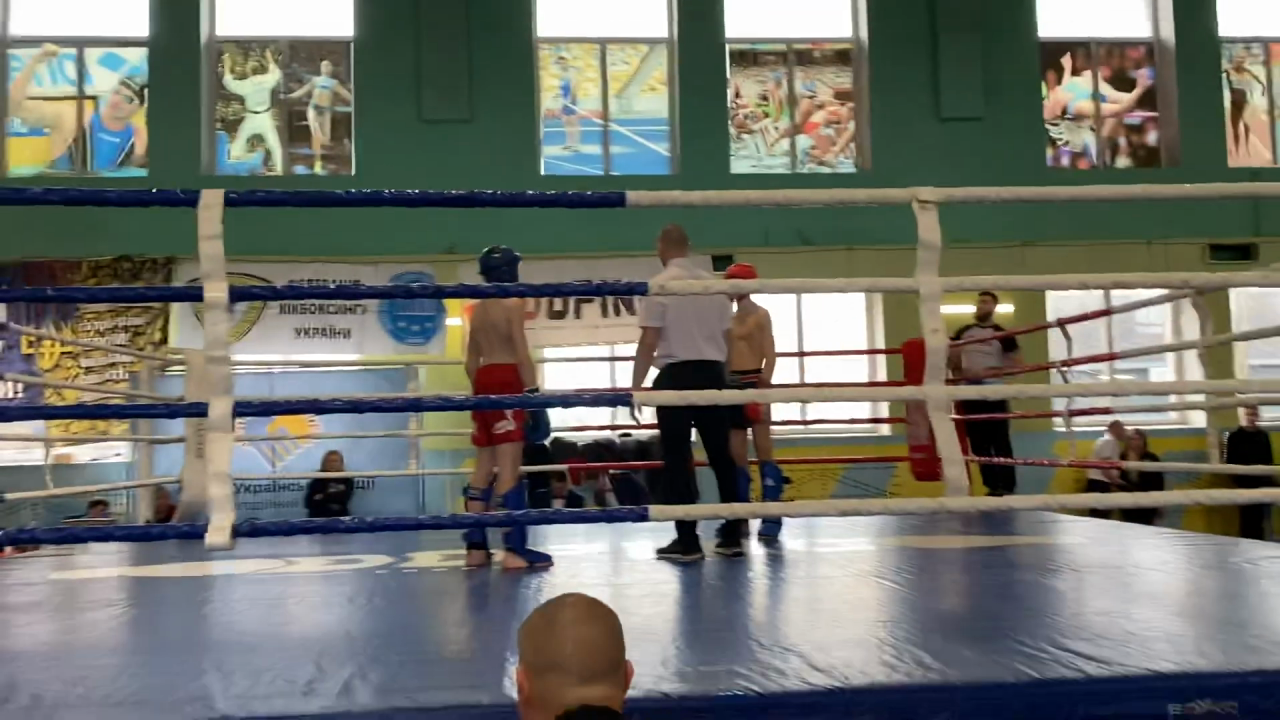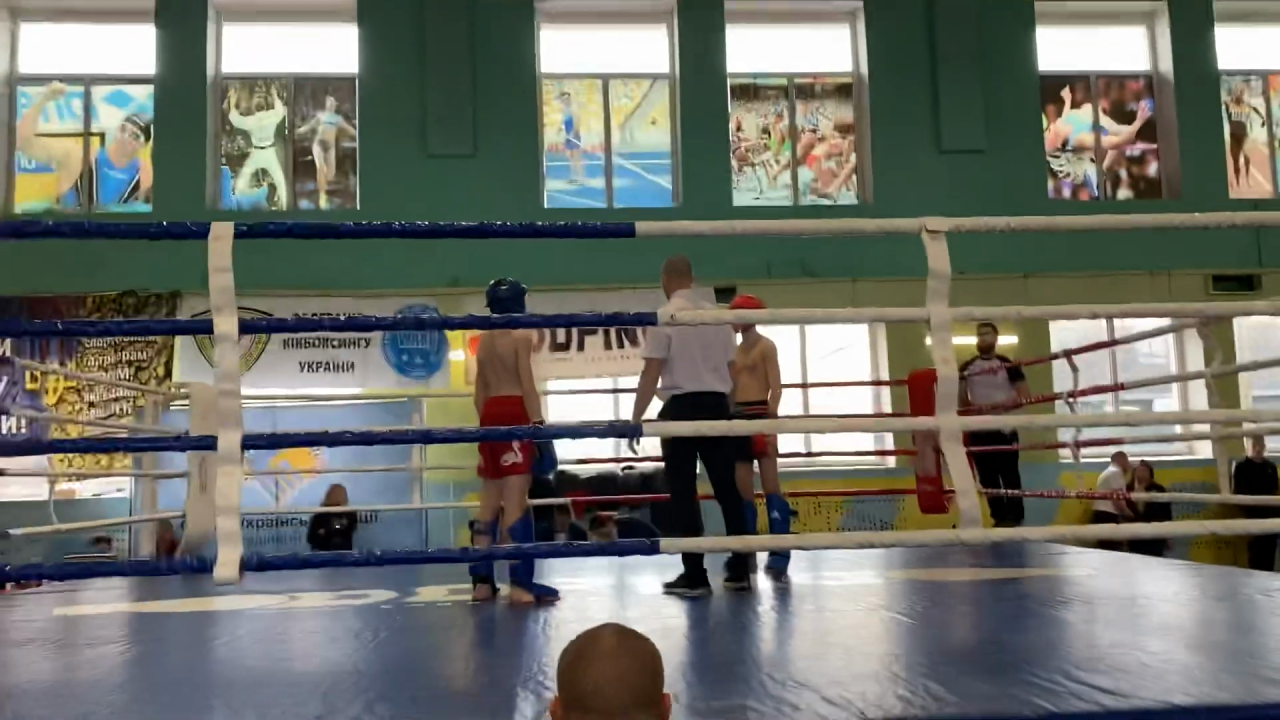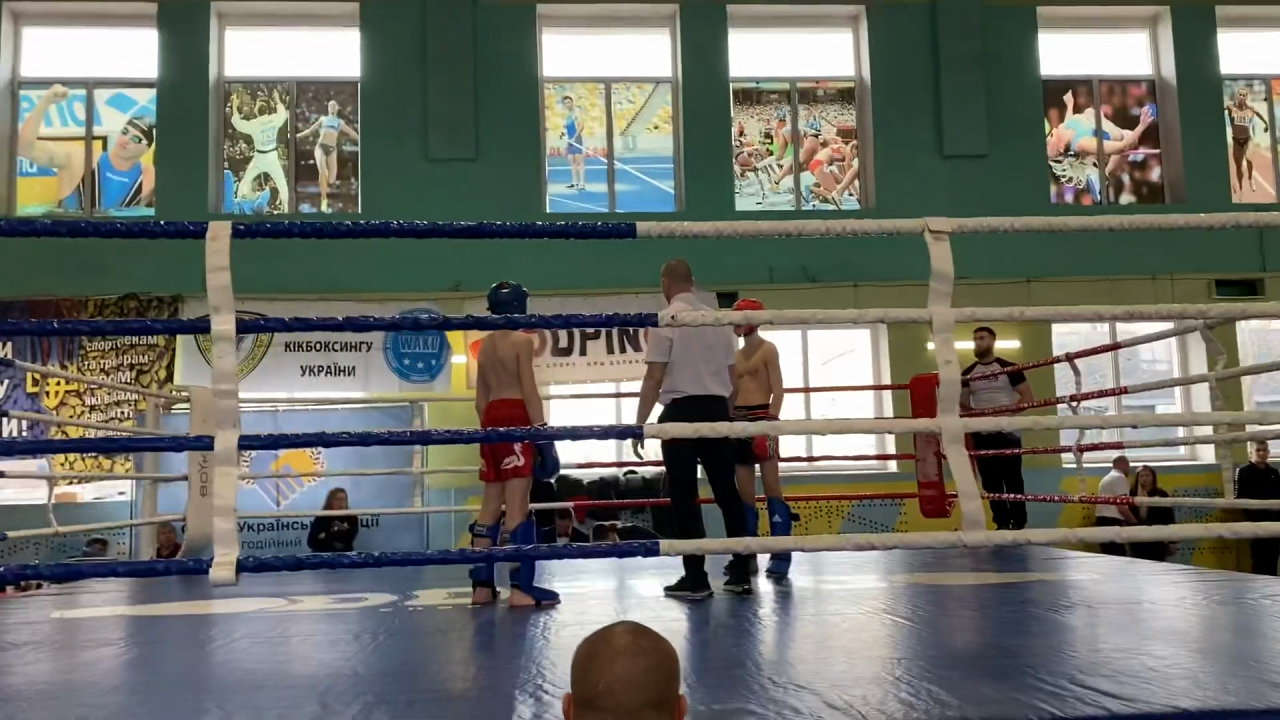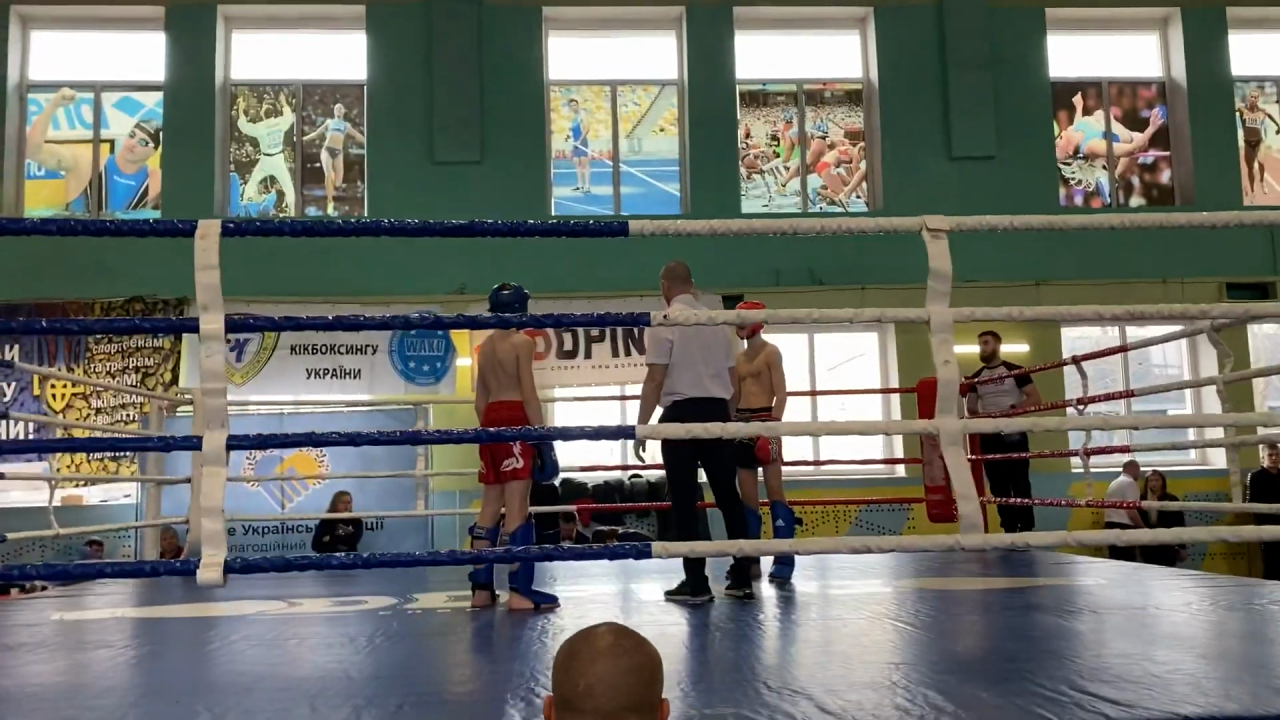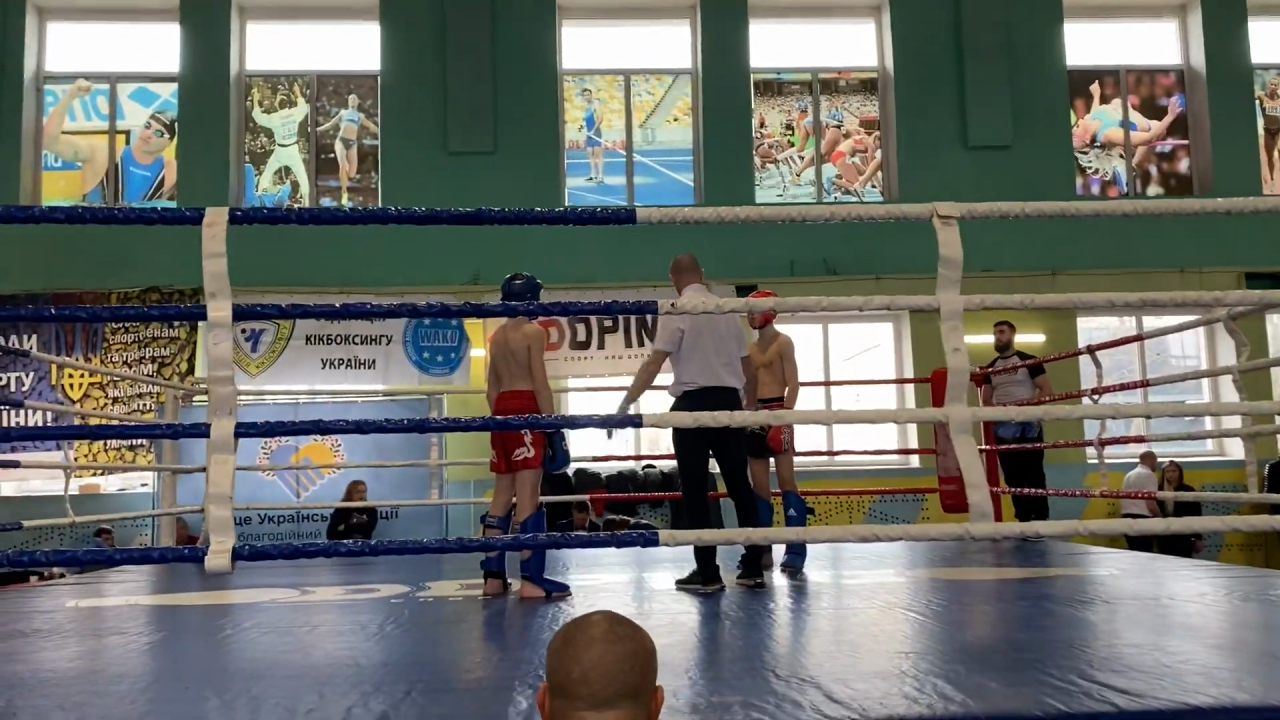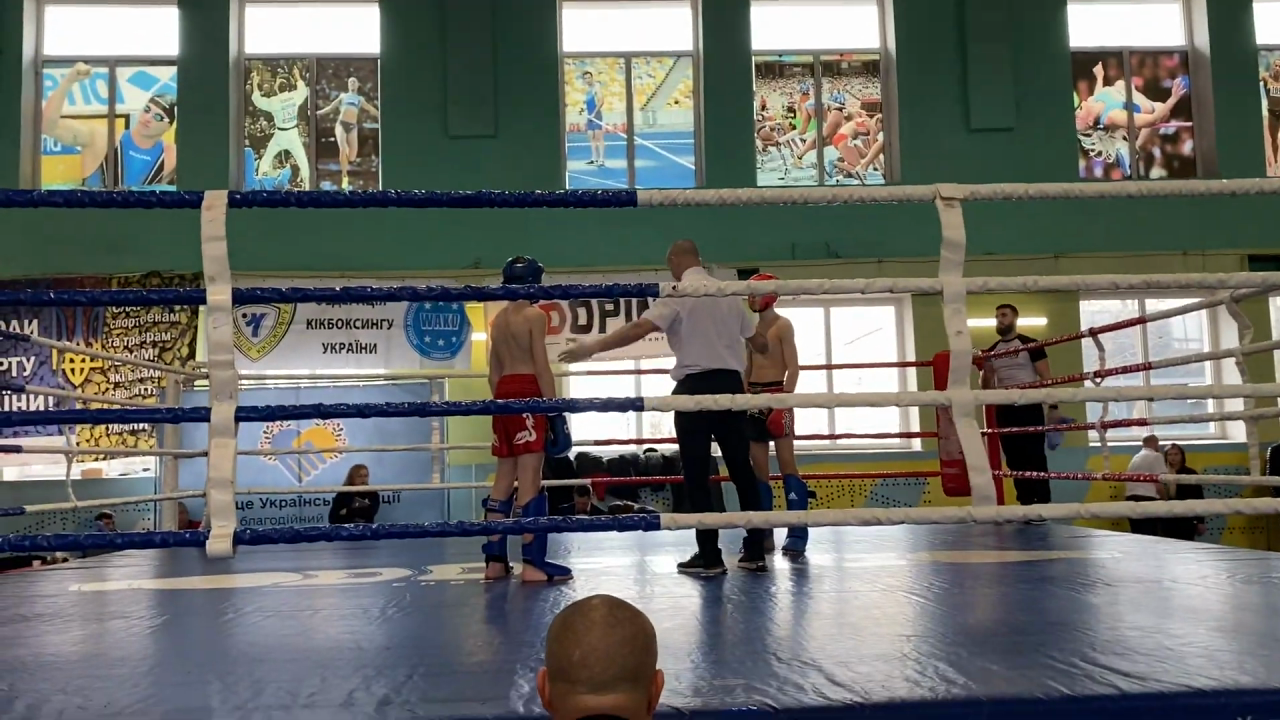
dt=0.3s
person 1, frame 1
left shoulder: (660, 285)
right shoulder: (713, 284)
left elbow: (648, 343)
right elbow: (727, 339)
left wrist: (635, 387)
left hip: (676, 376)
right hip: (711, 374)
left knee: (677, 459)
right knee: (721, 454)
left ankle: (687, 541)
right ankle: (732, 536)
person 1, frame 2
left shoulder: (665, 316)
left elbow: (651, 374)
right elbow: (731, 371)
left wrist: (635, 420)
left hip: (682, 408)
right hip: (717, 406)
left knee: (684, 493)
right knee: (727, 488)
left ankle: (695, 576)
right ankle: (739, 570)
person 1, frame 3
left shoulder: (665, 321)
left elbow: (654, 378)
right elbow: (731, 376)
left wrist: (639, 424)
left hip: (681, 412)
right hip: (716, 410)
left knee: (684, 497)
right knee: (727, 492)
left ankle: (696, 578)
right ankle: (741, 573)
person 1, frame 4
left shoulder: (664, 323)
right shoulder: (717, 321)
left elbow: (655, 381)
right elbow: (733, 380)
left wrist: (641, 427)
left hip: (681, 414)
right hip: (716, 413)
left knee: (685, 501)
right knee: (728, 495)
left ankle: (696, 583)
right ankle: (742, 578)
person 1, frame 5
left shoulder: (677, 311)
right shoulder: (728, 310)
left elbow: (654, 362)
right elbow: (748, 367)
left wrist: (626, 404)
right wrist: (750, 403)
left hip: (694, 404)
right hip: (729, 402)
left knee: (696, 490)
right knee: (740, 484)
left ankle: (707, 572)
right ankle: (754, 567)
person 1, frame 6
left shoulder: (677, 294)
right shoulder: (728, 293)
left elbow: (638, 329)
right elbow: (759, 341)
left wrist: (590, 347)
right wrist: (765, 350)
left hip: (695, 388)
right hip: (730, 384)
left knee: (697, 474)
right knee: (741, 468)
left ankle: (709, 556)
right ankle: (755, 551)
person 2, frame 1
left shoulder: (477, 309)
right shoulder: (513, 303)
left elbow: (471, 362)
right elbow: (521, 355)
right wrist: (534, 394)
left hip: (484, 383)
right hip: (508, 382)
left knee: (484, 466)
right knee: (508, 466)
left ankle: (476, 548)
right ankle: (514, 550)
person 2, frame 2
left shoulder: (483, 341)
right shoulder: (520, 336)
right elbow: (527, 387)
right wrist: (539, 427)
left hip: (490, 416)
right hip: (514, 415)
left knee: (491, 499)
right knee: (515, 499)
left ankle: (482, 582)
right ankle: (520, 584)
person 2, frame 3
left shoulder: (484, 345)
right shoulder: (521, 340)
right elbow: (528, 391)
right wrist: (542, 431)
left hip: (492, 419)
right hip: (516, 418)
left knee: (491, 503)
right knee: (517, 503)
left ankle: (482, 586)
right ankle: (520, 588)
person 2, frame 4
left shoulder: (485, 346)
right shoulder: (522, 341)
right elbow: (528, 393)
left hip: (491, 421)
right hip: (515, 420)
left knee: (491, 505)
right knee: (516, 505)
left ankle: (482, 589)
right ankle: (519, 591)
person 2, frame 5
left shoulder: (497, 336)
right shoulder: (533, 331)
right elbow: (539, 383)
left hip: (502, 410)
right hip: (527, 409)
left knee: (502, 494)
right knee: (527, 494)
left ankle: (494, 577)
right ankle: (531, 579)
person 2, frame 6
left shoulder: (498, 319)
right shoulder: (535, 315)
right elbow: (541, 367)
left hip: (504, 395)
right hip: (528, 394)
left knee: (505, 478)
right knee: (529, 478)
left ankle: (495, 560)
right ankle: (532, 563)
person 3, frame 1
left shoulder: (760, 314)
right shoulder: (730, 319)
left elbow: (770, 355)
left wrist: (763, 387)
left hip: (753, 383)
right hip: (731, 386)
left knee: (763, 450)
right knee: (736, 455)
left ankle: (772, 518)
person 3, frame 2
left shoulder: (765, 345)
right shoulder: (734, 351)
left elbow: (776, 387)
left wrist: (770, 418)
left hip: (759, 414)
right hip: (736, 417)
left knee: (769, 483)
right knee: (743, 487)
left ankle: (779, 552)
person 3, frame 3
left shoulder: (768, 349)
right shoulder: (736, 355)
left elbow: (778, 391)
left wrist: (771, 423)
left hip: (761, 418)
right hip: (738, 421)
left knee: (771, 487)
right knee: (744, 492)
left ankle: (781, 556)
person 3, frame 4
left shoulder: (770, 352)
right shoulder: (738, 357)
left elbow: (781, 394)
left wrist: (773, 426)
left hip: (764, 422)
right hip: (741, 424)
left knee: (774, 491)
right knee: (747, 496)
left ankle: (784, 561)
right ankle: (750, 559)
person 3, frame 5
left shoulder: (783, 342)
right shoulder: (750, 347)
left elbow: (793, 384)
left hip: (776, 412)
left knee: (786, 481)
right knee: (759, 486)
left ankle: (796, 550)
right ankle: (762, 549)
person 3, frame 6
left shoulder: (782, 325)
left elbow: (793, 368)
left hip: (776, 397)
left knee: (786, 466)
right knee: (758, 470)
left ankle: (797, 534)
right ankle: (763, 534)
person 4, frame 1
left shoulder: (1002, 335)
right shoulder: (963, 332)
left elbow: (1016, 365)
right elbow: (950, 357)
left wrist: (990, 371)
right wrist: (962, 371)
left hip: (993, 396)
right hip: (970, 397)
left knee: (1000, 443)
right knee: (979, 445)
left ankle: (1007, 488)
right ankle: (993, 487)
person 4, frame 2
left shoulder: (1008, 365)
right shoulder: (967, 367)
left elbow: (1024, 395)
right elbow: (960, 395)
left wrist: (1000, 407)
right wrist: (975, 409)
left hip: (1003, 429)
right hip: (978, 430)
left knee: (1009, 475)
right knee: (987, 477)
left ankle: (1015, 521)
right ankle: (1000, 520)
person 4, frame 3
left shoulder: (1008, 368)
right shoulder: (968, 373)
left elbow: (1028, 397)
right elbow: (963, 402)
left wrist: (1008, 411)
left hip: (1006, 432)
right hip: (981, 434)
left knee: (1012, 479)
right knee: (990, 482)
left ankle: (1018, 525)
right ankle: (1002, 525)
person 4, frame 4
left shoulder: (1015, 371)
right shoulder: (976, 377)
left elbow: (1035, 399)
right elbow: (970, 408)
left wrist: (1012, 409)
right wrist: (982, 417)
left hip: (1014, 435)
right hip: (989, 437)
left knee: (1020, 483)
right knee: (998, 485)
left ankle: (1026, 529)
right ankle: (1010, 529)
person 4, frame 5
left shoulder: (1028, 361)
right shoulder: (991, 368)
left elbow: (1046, 391)
right elbow: (986, 399)
left hip: (1027, 425)
right hip: (1003, 427)
left knee: (1034, 473)
right knee: (1012, 476)
left ankle: (1040, 520)
right ankle: (1024, 520)
person 4, frame 6
left shoulder: (1030, 345)
right shoulder: (992, 351)
left elbow: (1046, 377)
right elbow: (987, 386)
right wrist: (986, 373)
left hip: (1029, 407)
right hip: (1004, 410)
left knee: (1035, 457)
right knee: (1014, 459)
left ankle: (1042, 505)
right ankle: (1026, 504)
